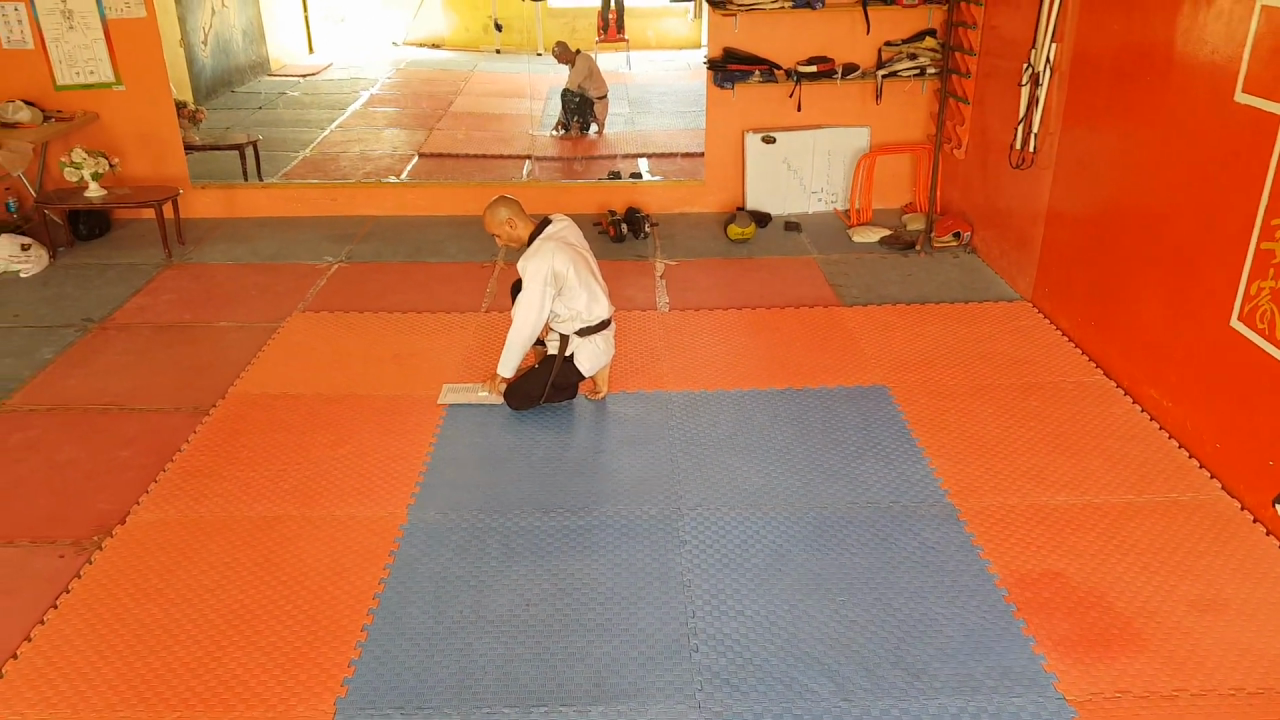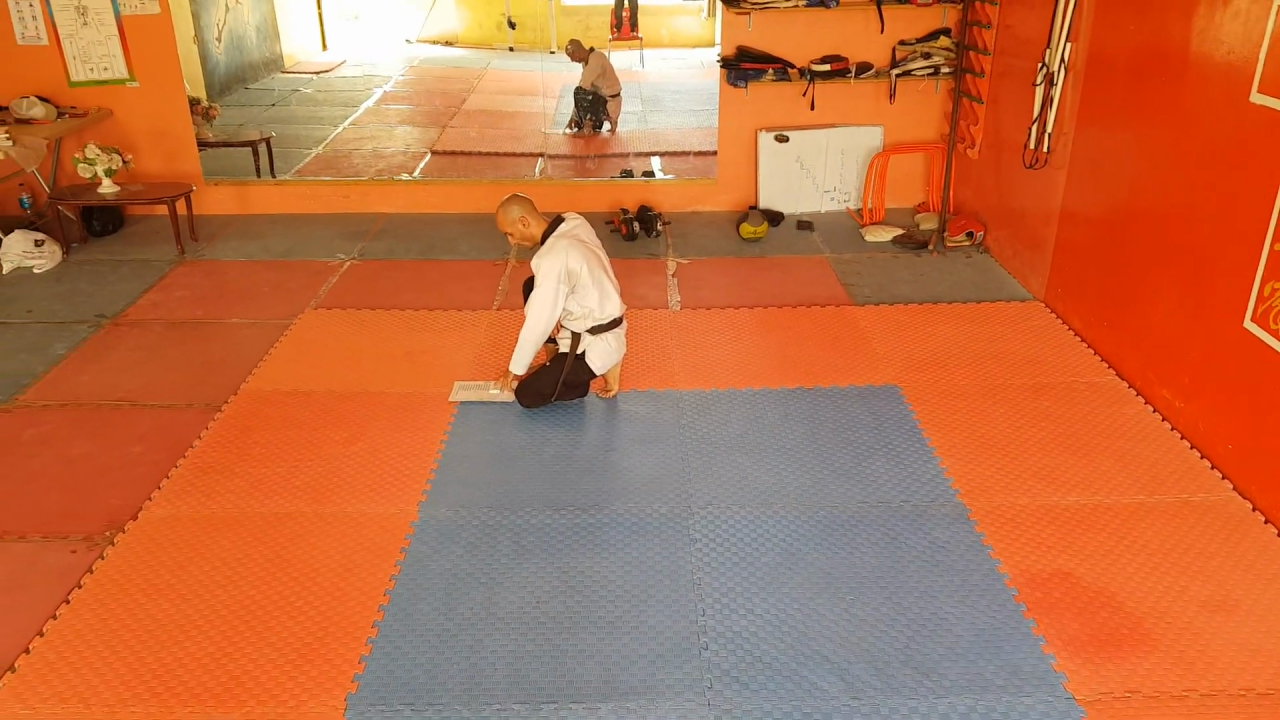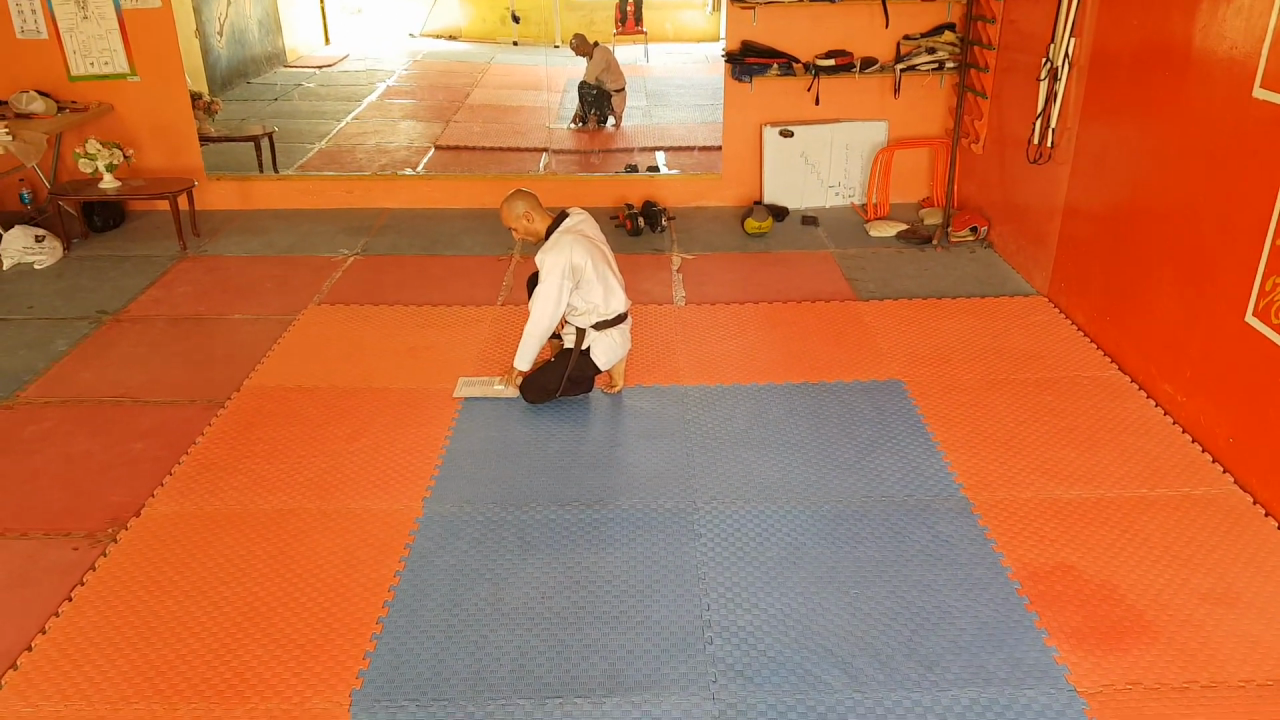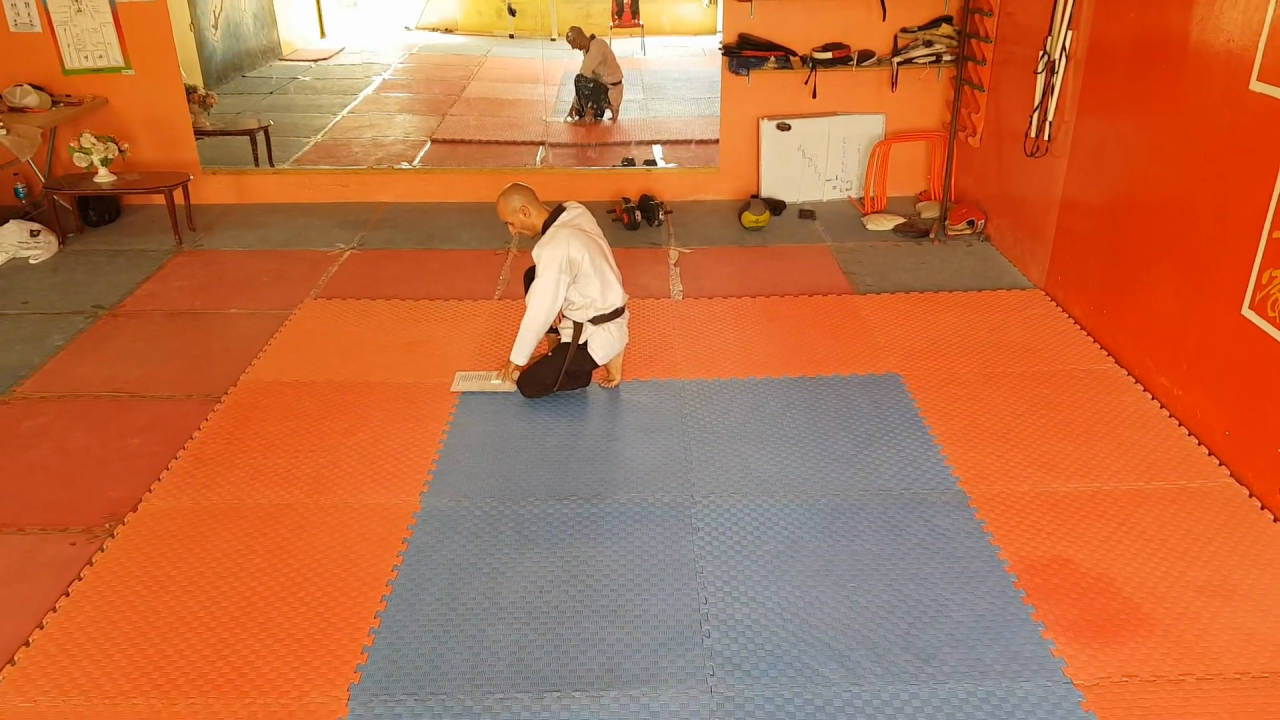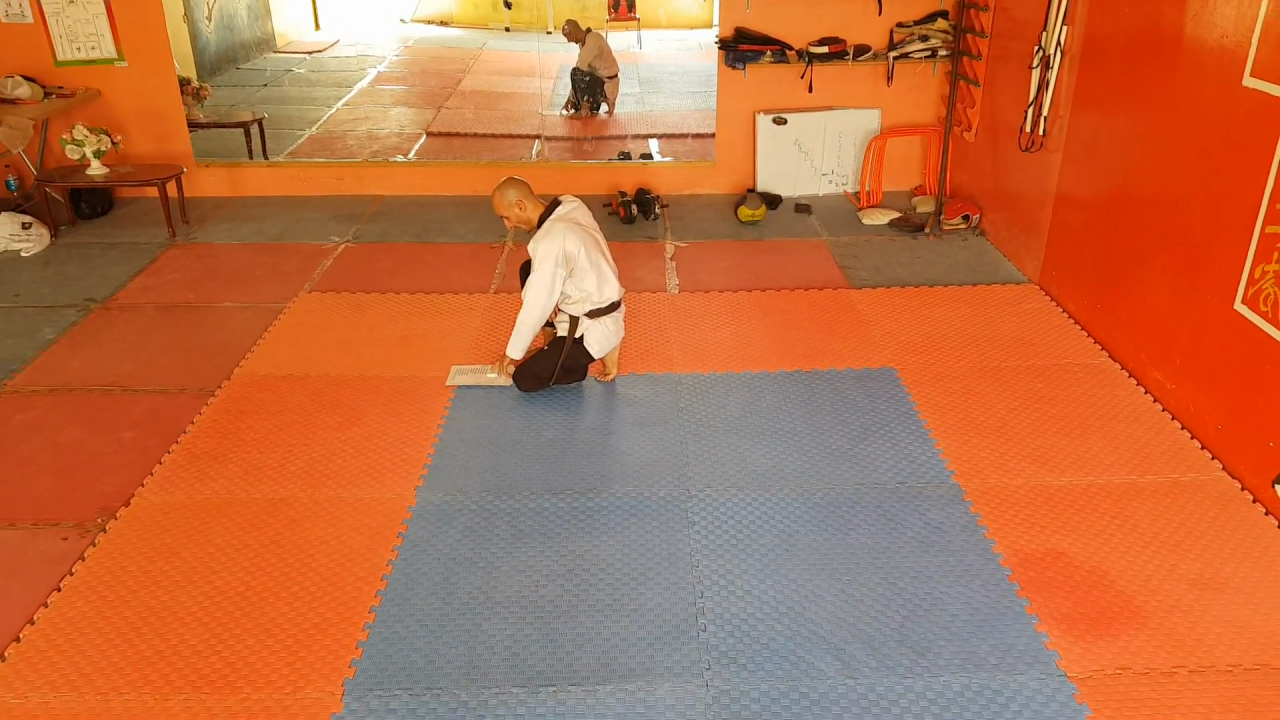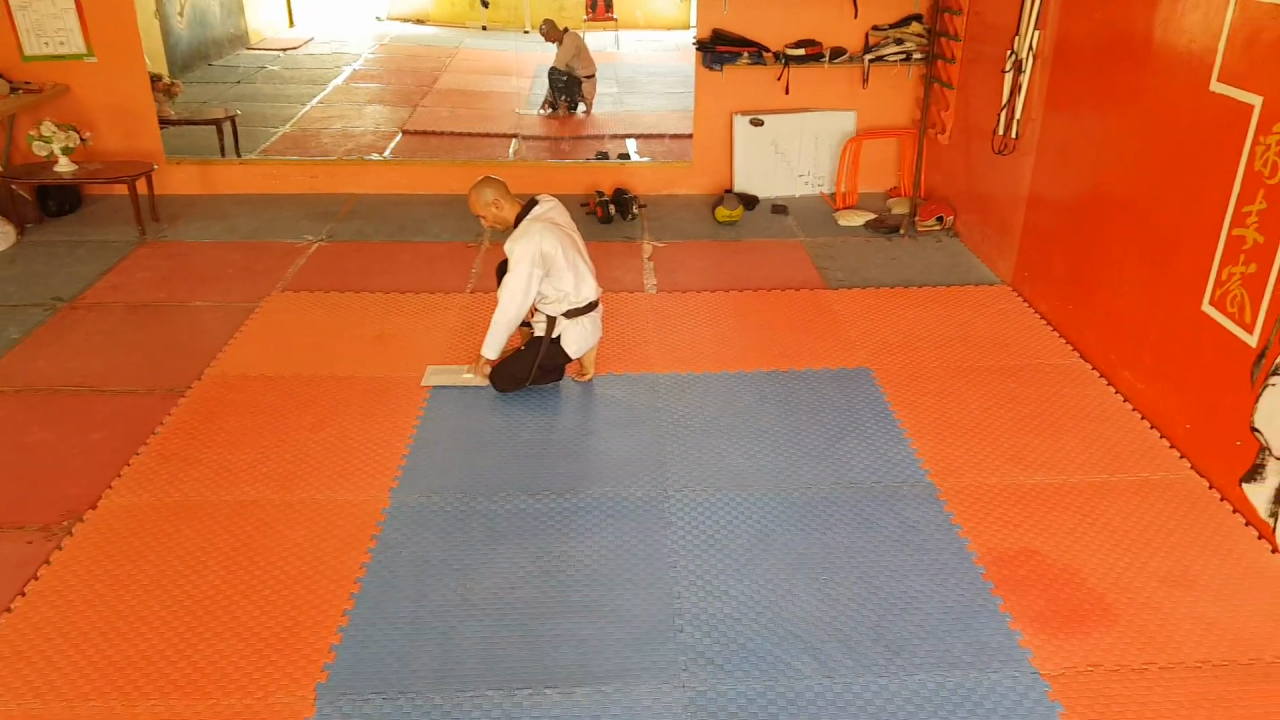
dt=0.2s
person 1, frame 1
left shoulder: (539, 260)
right shoulder: (561, 223)
left elbow: (524, 327)
left wrist: (503, 372)
right wrist: (542, 313)
left hip: (585, 347)
right hip: (590, 318)
left knee: (515, 398)
right knee: (521, 290)
left ankle: (590, 368)
right ankle: (544, 363)
person 1, frame 2
left shoulder: (553, 258)
right shoulder: (574, 222)
left elbow: (537, 324)
left wrist: (514, 369)
right wrist: (553, 312)
left hip: (597, 344)
right hip: (602, 317)
left knee: (526, 395)
right knee: (532, 289)
left ankle: (602, 366)
right ankle: (555, 361)
person 1, frame 3
left shoulder: (557, 254)
right shoulder: (578, 217)
left elbow: (541, 320)
left wrist: (519, 366)
right wrist: (557, 307)
left hip: (601, 340)
right hip: (607, 312)
left knee: (531, 391)
right knee: (536, 283)
left ankle: (608, 361)
right ankle: (560, 357)
person 1, frame 4
left shoulder: (554, 248)
right shoulder: (574, 211)
left elbow: (538, 314)
left wrist: (516, 360)
right wrist: (554, 302)
left hip: (598, 335)
right hip: (604, 306)
left knee: (528, 386)
right knee: (533, 277)
left ankle: (604, 357)
right ankle: (557, 351)
person 1, frame 5
left shoulder: (550, 242)
right shoulder: (570, 204)
left elbow: (535, 308)
left wrist: (512, 354)
right wrist: (549, 296)
left hip: (594, 328)
right hip: (600, 300)
left knee: (524, 379)
right knee: (529, 272)
left ankle: (599, 351)
right ankle: (553, 345)
person 1, frame 6
left shoulder: (527, 242)
right shoulder: (548, 204)
left elbow: (510, 308)
left wrist: (487, 354)
right wrist: (526, 296)
left hip: (572, 328)
right hip: (578, 300)
left knee: (501, 380)
right knee: (506, 272)
left ankle: (578, 350)
right ankle: (531, 344)
